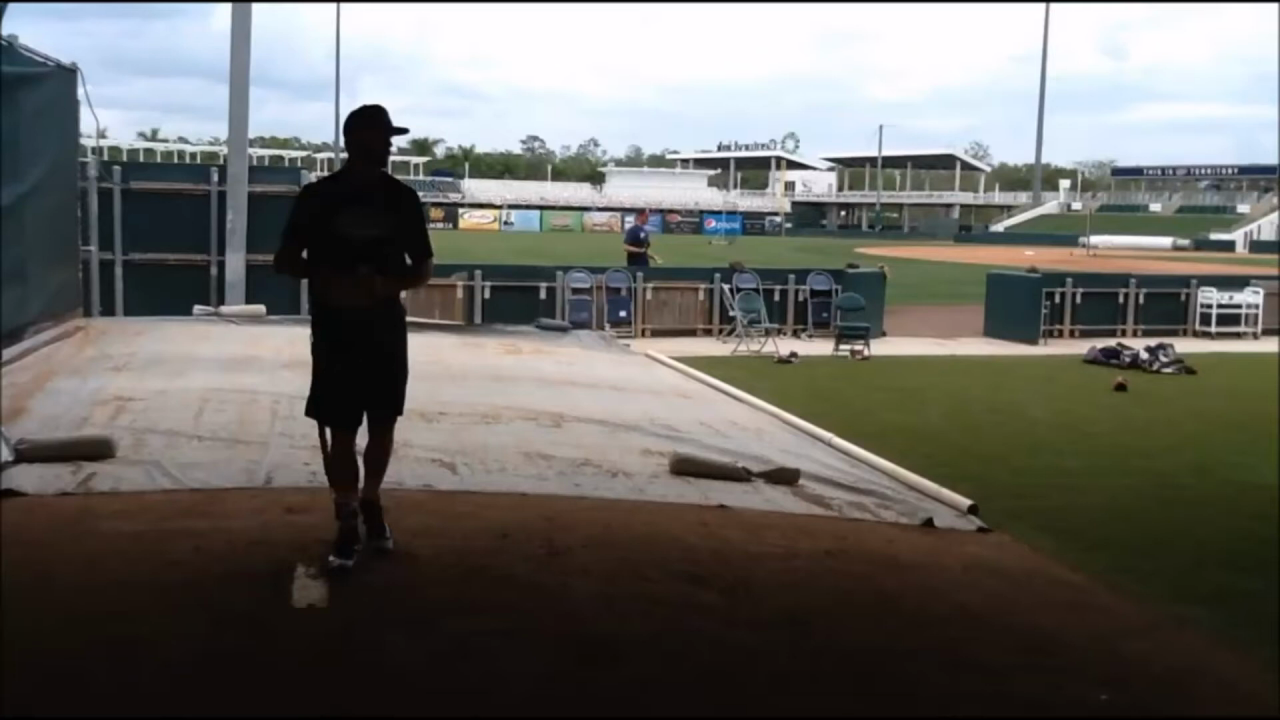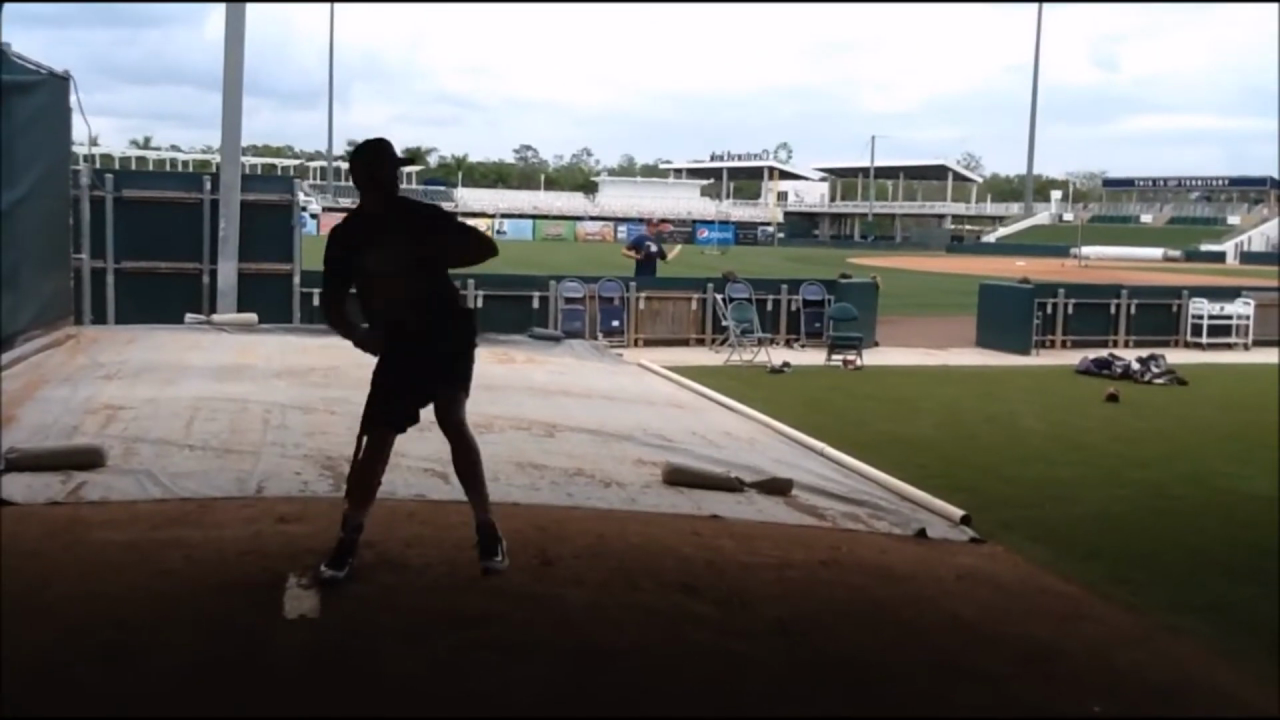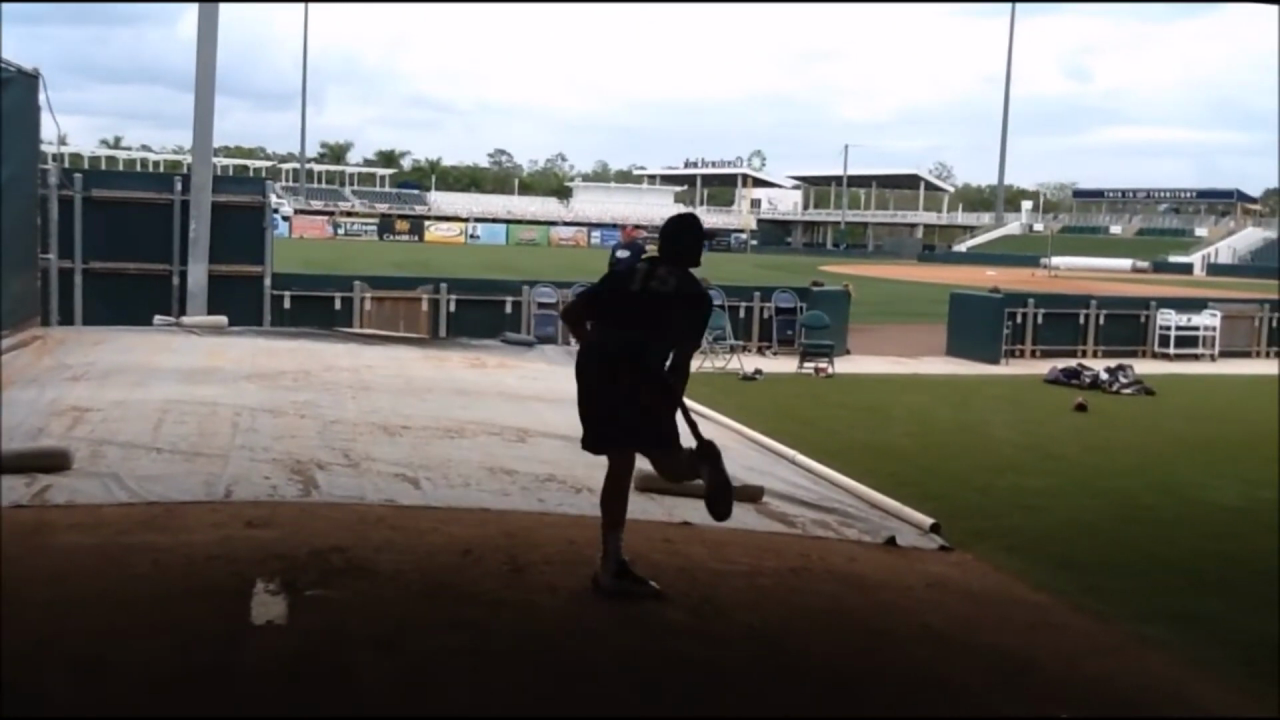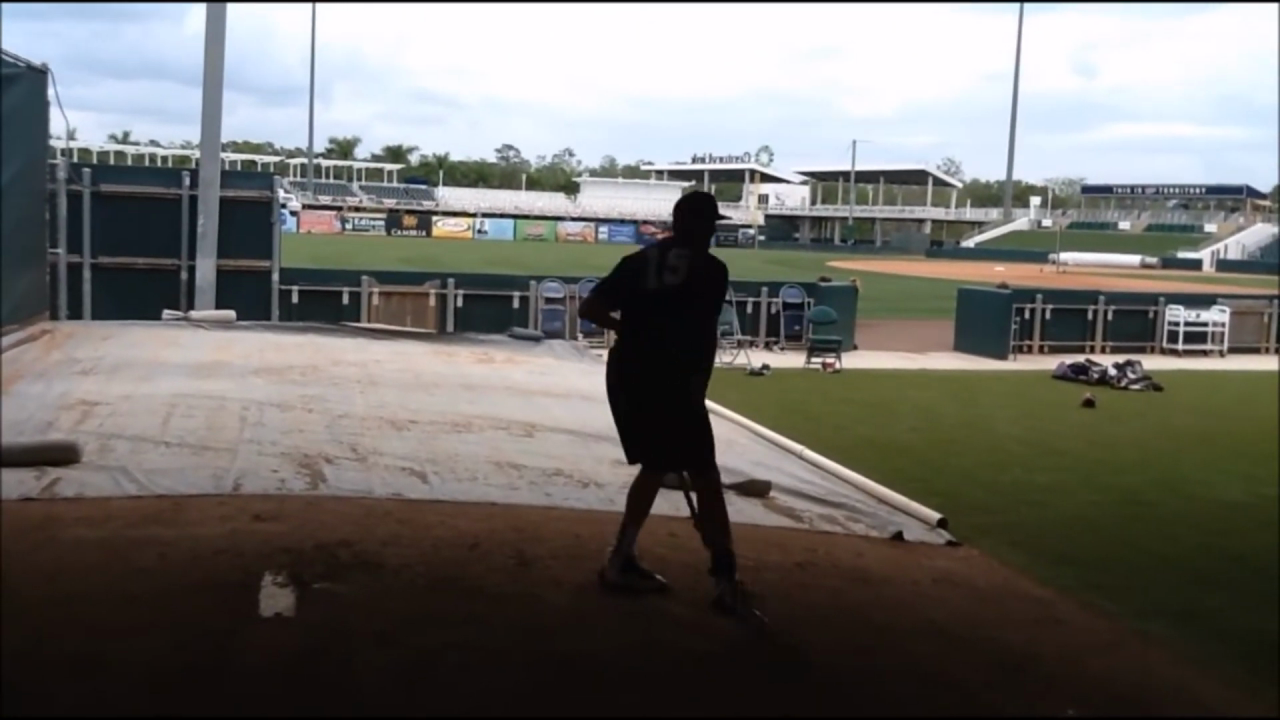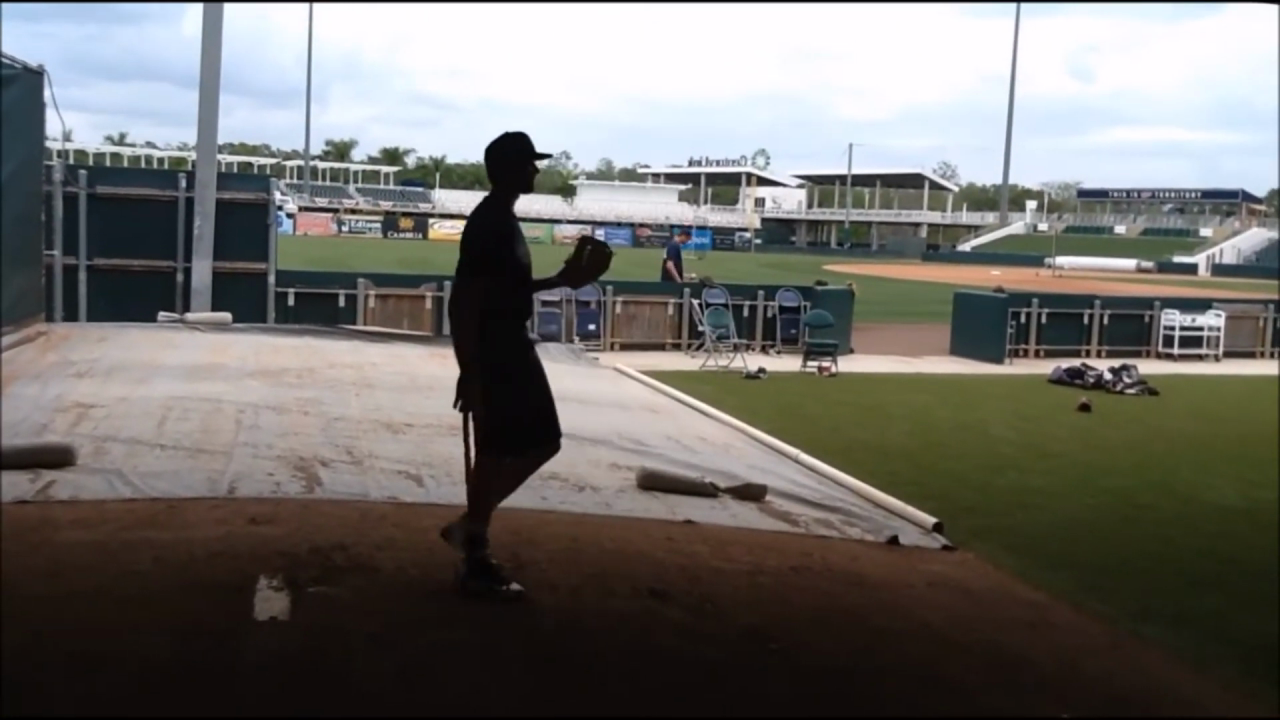
dt=1s
person 1, frame 1
left shoulder: (402, 197)
right shoulder: (318, 196)
left elbow: (423, 267)
right elbow: (285, 260)
left wrist: (387, 285)
right wrist: (329, 281)
left hip: (386, 330)
right hip: (335, 331)
left knee: (383, 428)
right knee: (340, 431)
left ankle: (371, 501)
right ankle: (347, 523)
person 1, frame 2
left shoulder: (422, 217)
right shoulder: (347, 236)
left elbow: (487, 248)
right elbow: (331, 306)
left wrist: (418, 274)
right wrist: (360, 336)
left hip: (448, 332)
right hip: (396, 341)
left knee: (451, 419)
right knee: (374, 442)
left ankle: (485, 525)
right ankle: (349, 537)
person 1, frame 3
left shoulder: (623, 273)
right shoulder: (696, 296)
left elbow: (571, 314)
right elbow: (680, 361)
right wrist: (669, 407)
left hip: (595, 363)
right hip: (639, 372)
left knee: (621, 461)
right knee: (670, 462)
left ankle: (611, 566)
right ankle: (704, 468)
person 1, frame 4
left shoulder: (638, 261)
right shoulder: (711, 269)
left elbow: (589, 309)
right elbow: (705, 340)
right wrist: (697, 396)
left hip: (623, 373)
right hip: (669, 377)
left knee: (657, 465)
right knee: (705, 477)
left ankle: (621, 563)
right ankle: (724, 580)
person 1, frame 5
left shoulder: (502, 219)
right shoulder: (488, 223)
right elbow: (464, 302)
left wrist: (559, 280)
right wrist: (470, 372)
left hip: (513, 350)
right hip: (492, 357)
left knee: (541, 444)
right knee: (498, 455)
left ankle: (469, 527)
right ankle: (475, 559)
